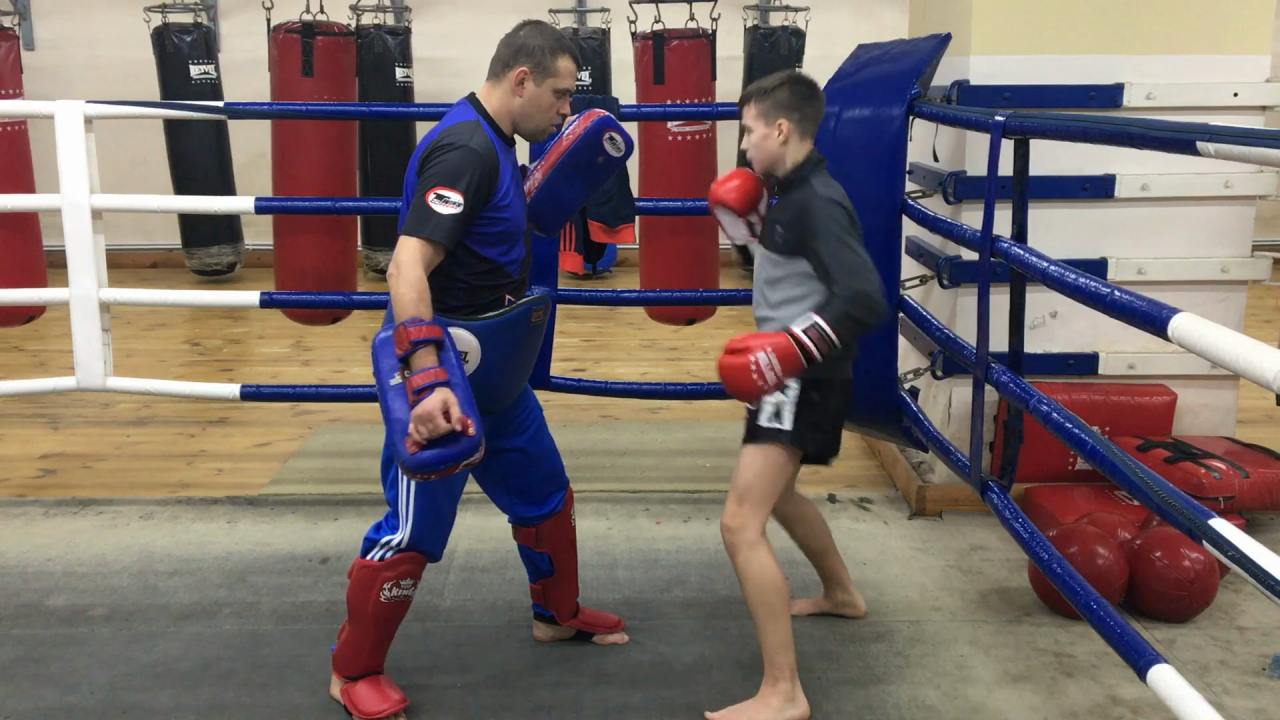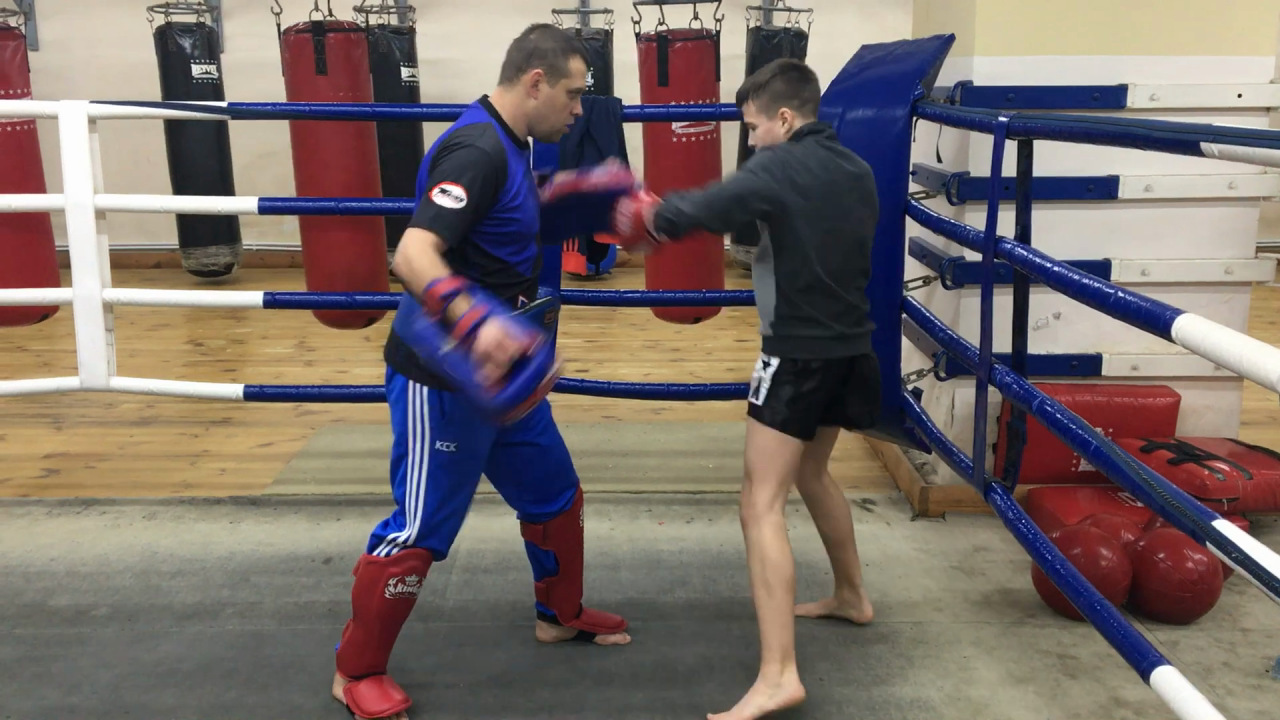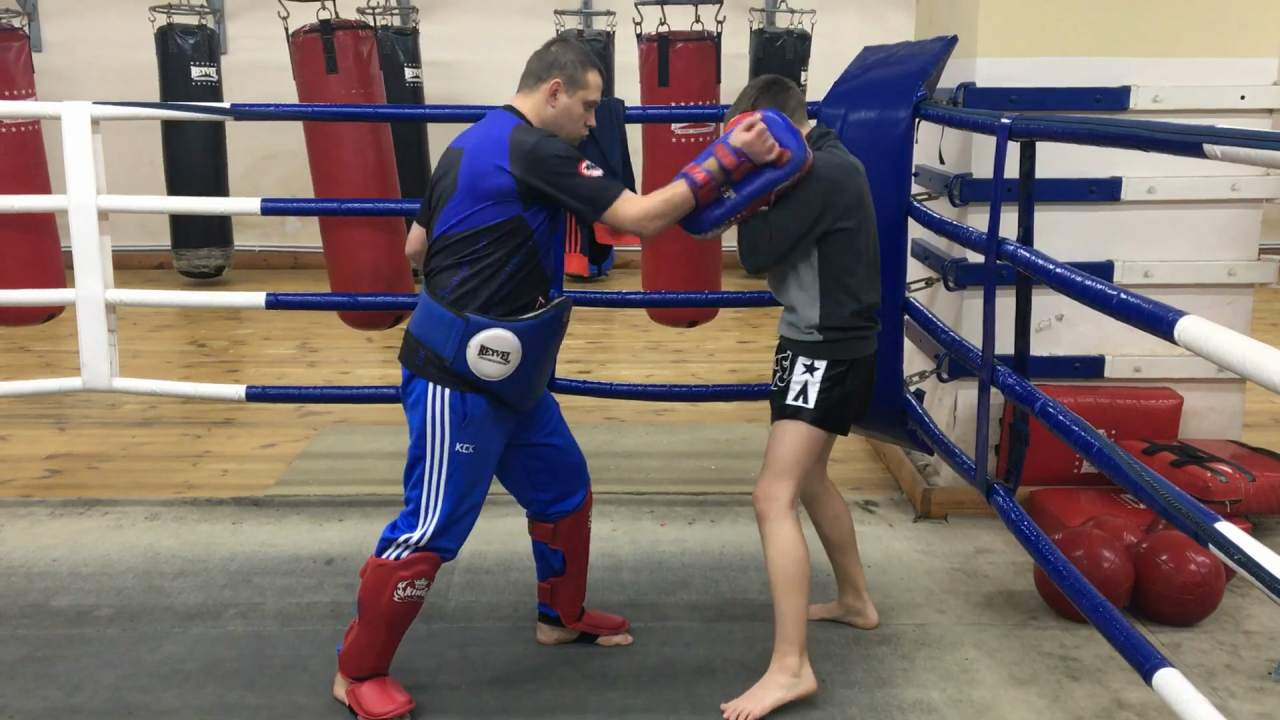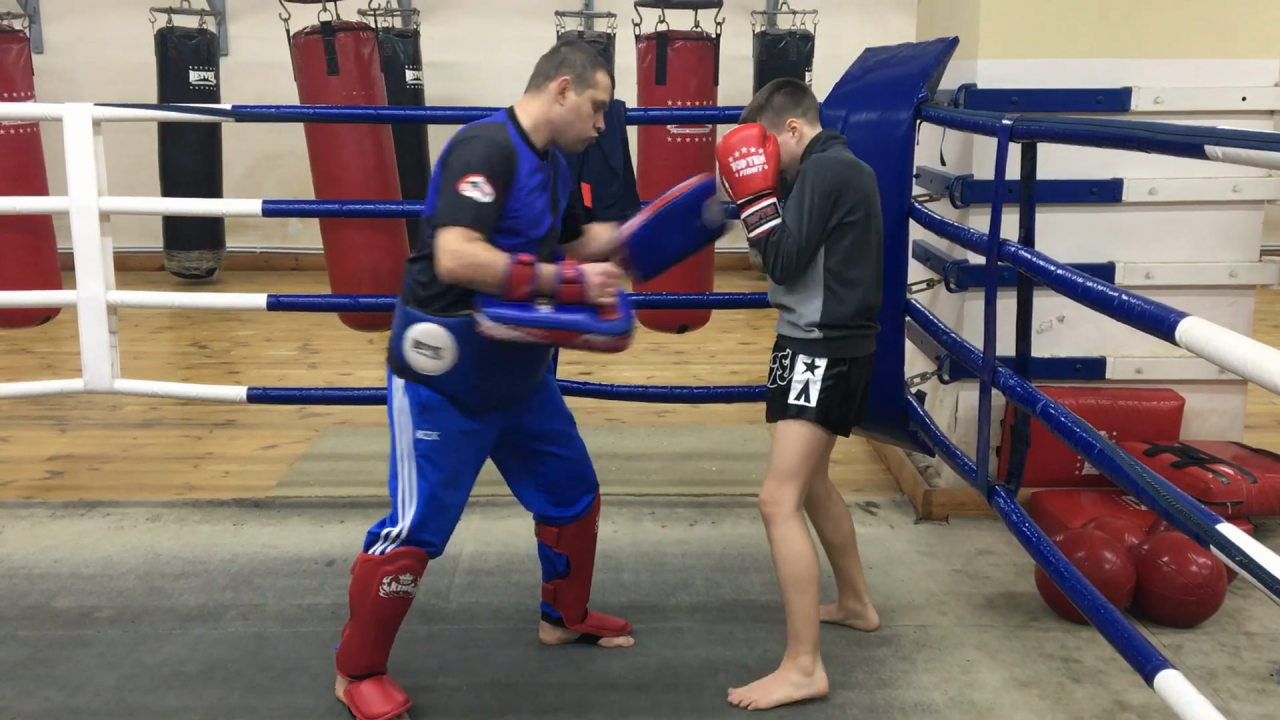
dt=0.3s
person 1, frame 1
left shoulder: (489, 140)
right shoulder: (465, 149)
right elbow: (408, 269)
right wrist: (428, 382)
left hip: (491, 366)
right hip: (442, 368)
left knee: (543, 491)
right knee: (414, 528)
left ankle: (557, 613)
person 1, frame 2
left shoulder: (504, 143)
right shoulder: (476, 151)
right elbow: (414, 257)
right wrist: (478, 323)
left hip: (492, 369)
right hip: (445, 371)
left knee: (552, 490)
right knee: (422, 526)
left ankle: (561, 614)
person 1, frame 3
left shoulder: (473, 144)
right shoulder: (533, 150)
left elbow: (418, 245)
right elbow: (640, 218)
right wrist: (727, 159)
left hip: (500, 367)
right hip: (460, 369)
left knee: (562, 488)
right knee: (431, 527)
left ankle: (561, 615)
person 1, frame 4
left shoulder: (551, 168)
right shoulder: (482, 149)
left elbow: (584, 242)
right elbow: (454, 260)
right wrist: (564, 276)
left hip: (518, 369)
right hip: (440, 373)
left knee: (571, 492)
right knee: (414, 529)
left ankle: (566, 616)
person 2, frame 1
left shoulder: (817, 201)
right shoulder: (796, 191)
left elbow: (865, 299)
left wrist: (786, 348)
right wrist: (746, 219)
left hip: (804, 386)
right hip: (801, 379)
left knee: (741, 525)
right knee: (776, 494)
right ankle: (841, 593)
person 2, frame 2
left shoulder: (782, 167)
right shoulder: (858, 172)
left elbow: (704, 209)
left wrist: (639, 213)
left hip: (800, 356)
right hip: (851, 350)
left knee: (760, 505)
right knee: (810, 473)
right ankle: (852, 595)
person 2, frame 3
left shoulder: (815, 169)
right shoulder: (836, 164)
left elbow: (760, 254)
left hip: (824, 353)
right hip: (840, 346)
left knee: (774, 498)
right knee: (807, 477)
left ankle: (790, 666)
right ankle: (854, 600)
person 2, frame 4
left shoulder: (826, 169)
right shoulder: (841, 169)
left elbow: (786, 265)
left wrist: (753, 193)
right wrist: (766, 193)
left hip: (823, 353)
right hip: (823, 346)
left knee: (778, 500)
right knee: (810, 482)
left ankle: (803, 666)
right ankle: (855, 602)
